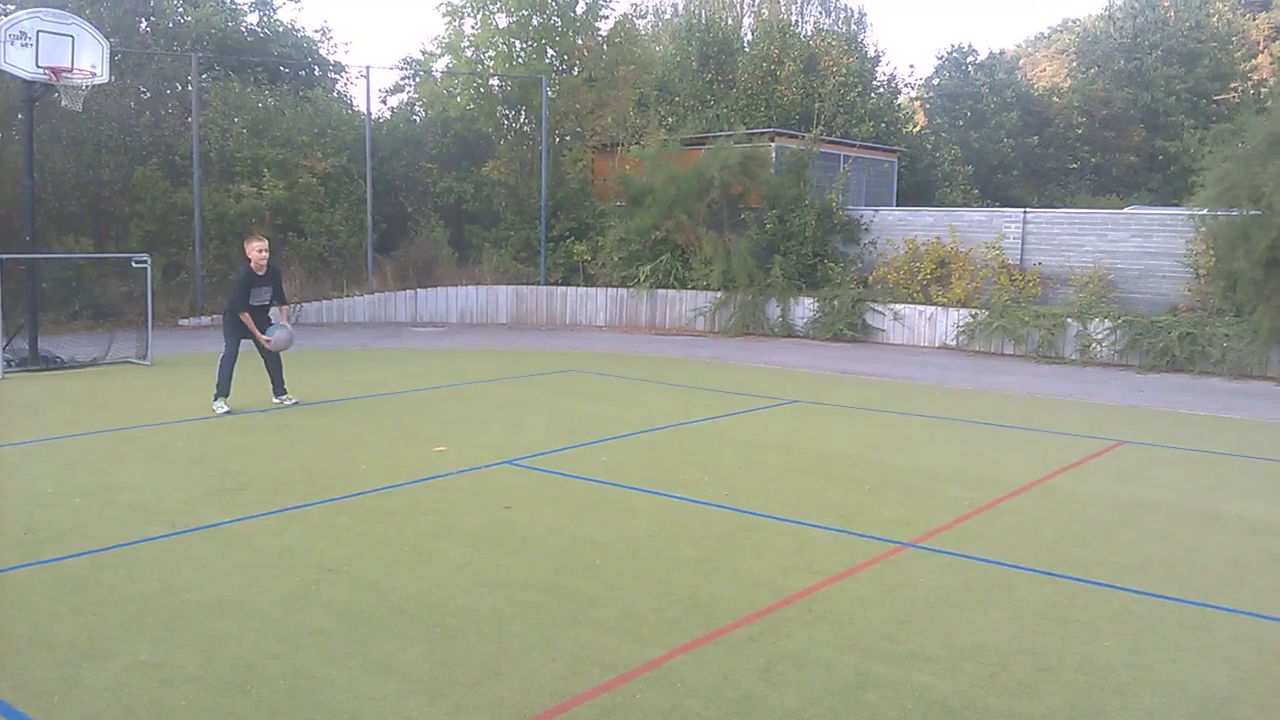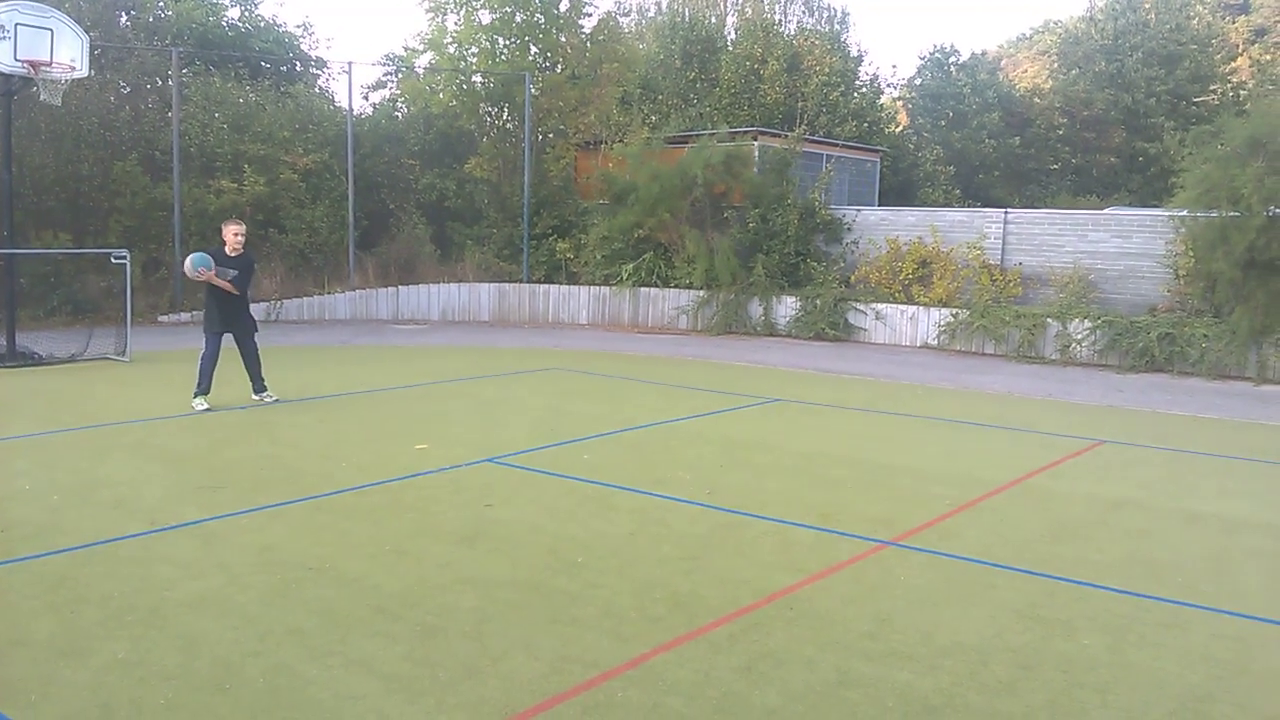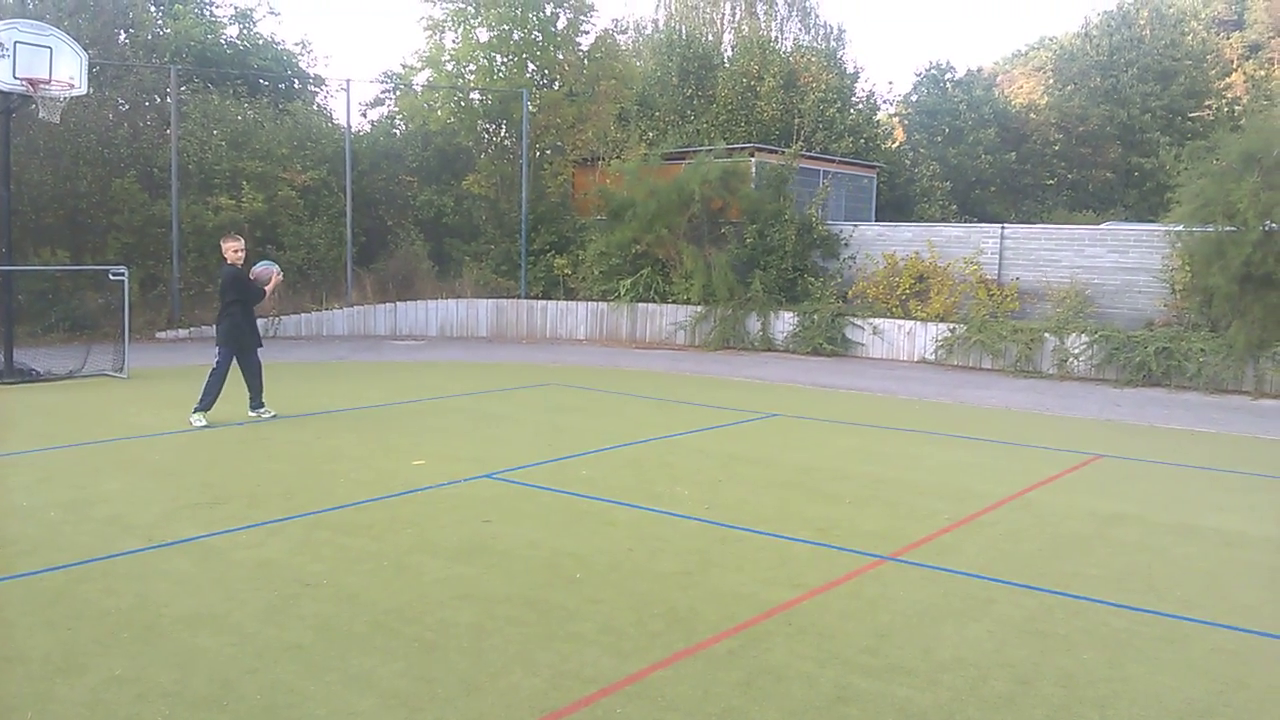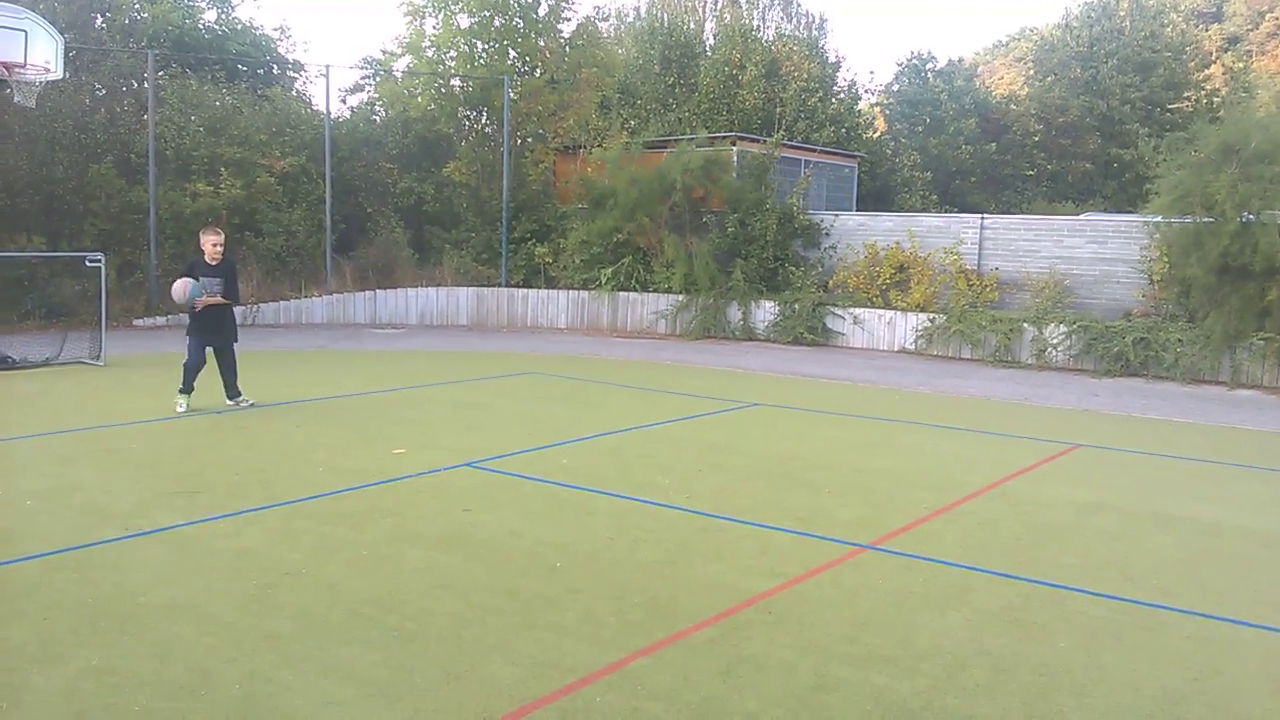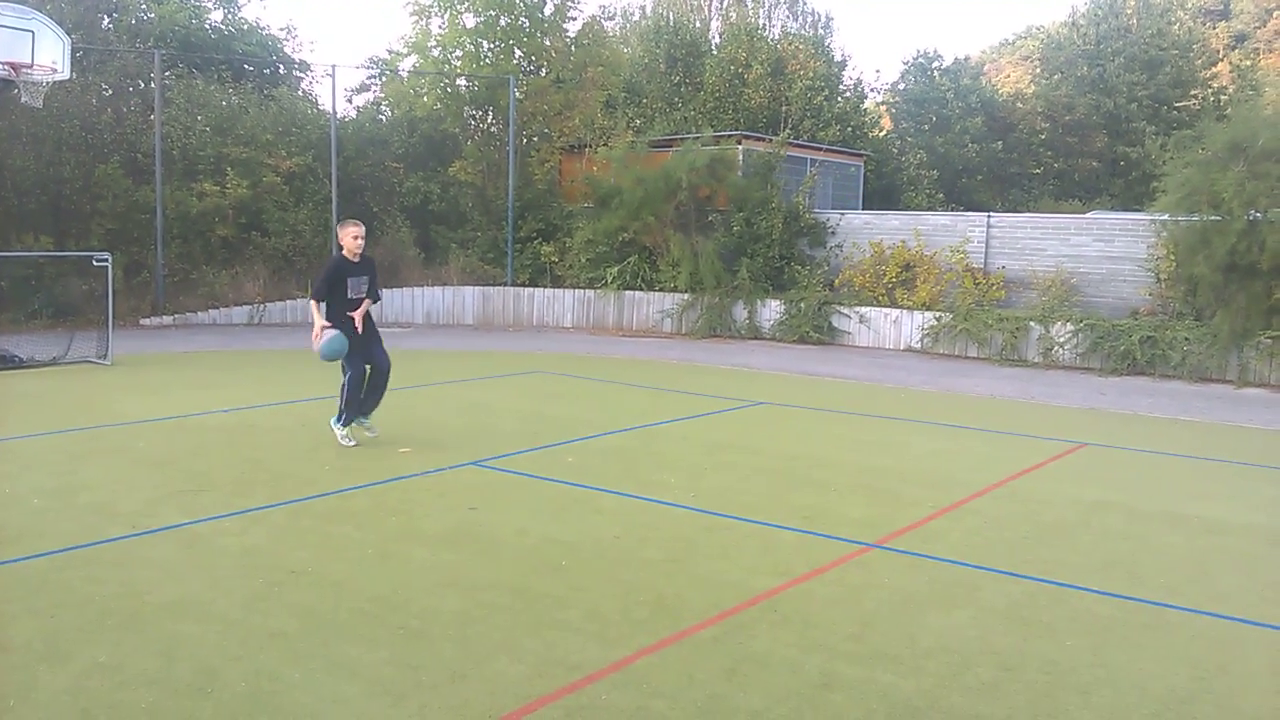
dt=1s
person 1, frame 1
left shoulder: (274, 272)
right shoulder: (244, 276)
left elbow: (281, 299)
right elbow: (241, 310)
left wrist: (284, 321)
right wrist: (258, 335)
left hip: (261, 319)
right hip: (237, 319)
left knee: (273, 355)
right knee: (229, 355)
left ankle: (279, 393)
right ankle: (220, 398)
person 1, frame 2
left shoulder: (247, 261)
right shoulder: (214, 255)
left elbow: (238, 288)
right elbow: (202, 275)
left wrist: (213, 279)
right wrist: (203, 275)
left hip: (239, 315)
right hip: (215, 314)
left knee: (250, 352)
right knee: (210, 353)
left ankle: (259, 389)
right ankle: (200, 395)
person 1, frame 3
left shoulder: (235, 272)
right shoulder: (234, 274)
left elbow: (247, 296)
right elbow: (257, 297)
left wrist: (254, 283)
right wrist: (273, 284)
left hip: (243, 331)
right hip: (229, 332)
left knee: (254, 368)
right knee: (220, 371)
left ankle: (256, 406)
right ankle: (199, 411)
person 1, frame 4
left shoulder: (228, 266)
right shoulder: (194, 266)
left elbow: (231, 298)
left wrist: (209, 301)
left hip: (223, 322)
right hip: (199, 323)
left knee: (227, 360)
right knee: (195, 360)
left ankle: (233, 395)
right ankle: (184, 393)
person 1, frame 5
left shoulder: (368, 263)
right shoulder: (335, 265)
left elbow: (371, 295)
right elbow: (315, 296)
left wrist: (361, 312)
right wrist: (318, 320)
left hip: (362, 323)
right hip: (340, 325)
left knee: (382, 365)
right knee: (356, 371)
left ankle: (362, 414)
right ankle: (342, 422)
